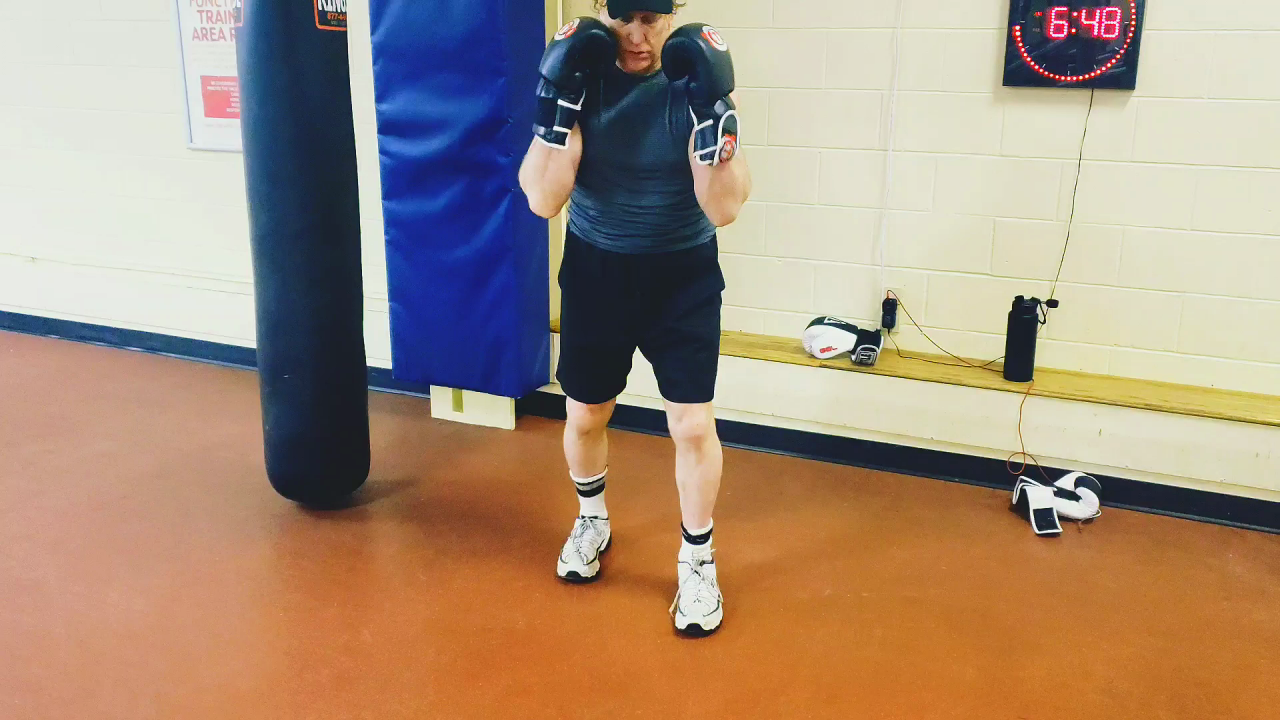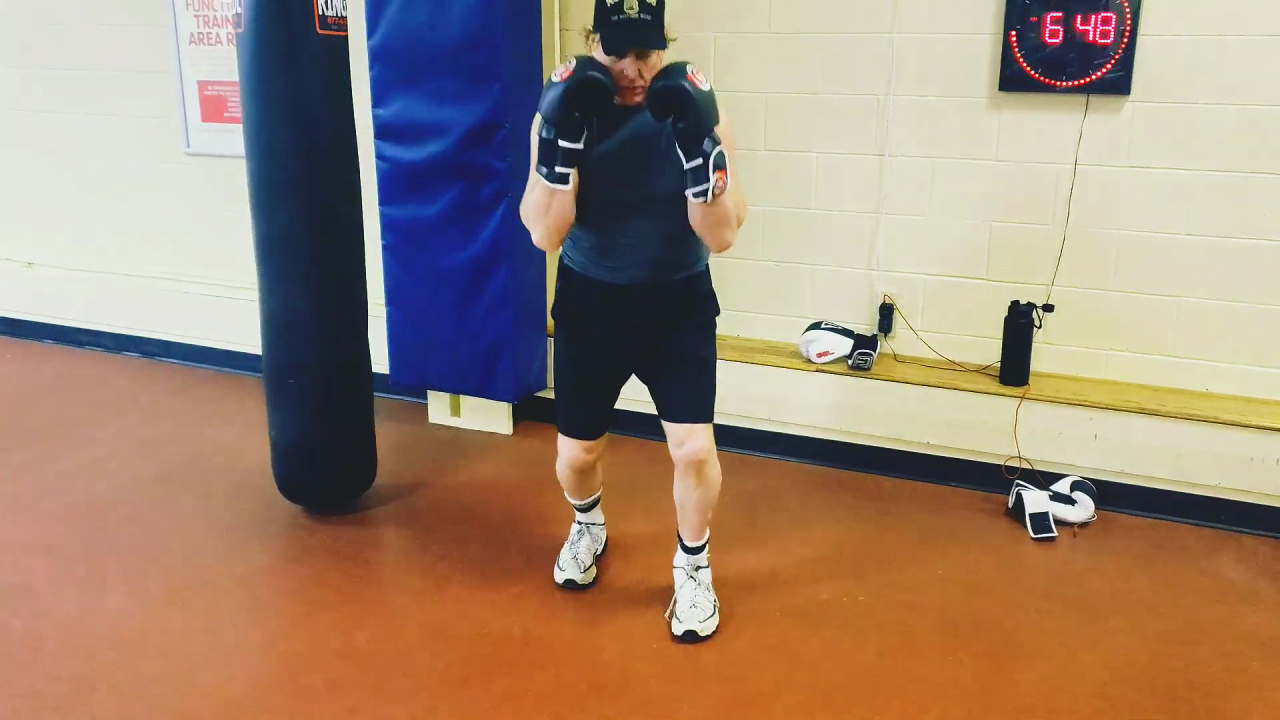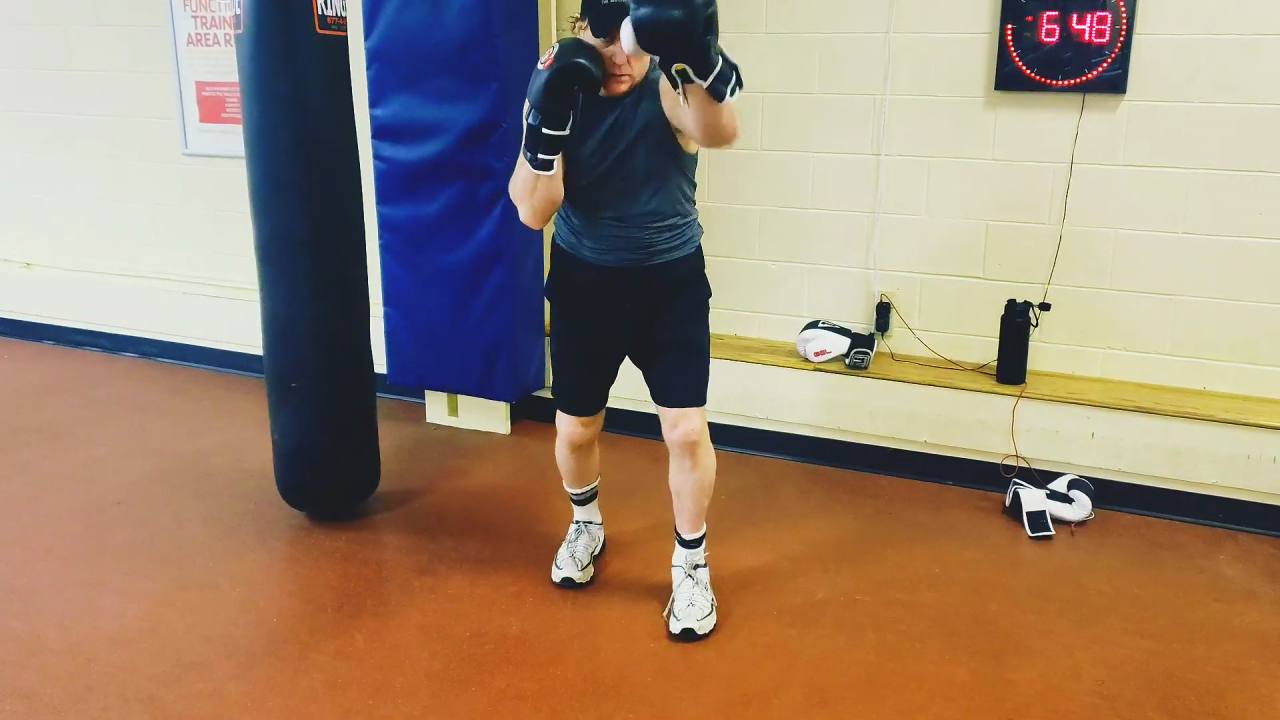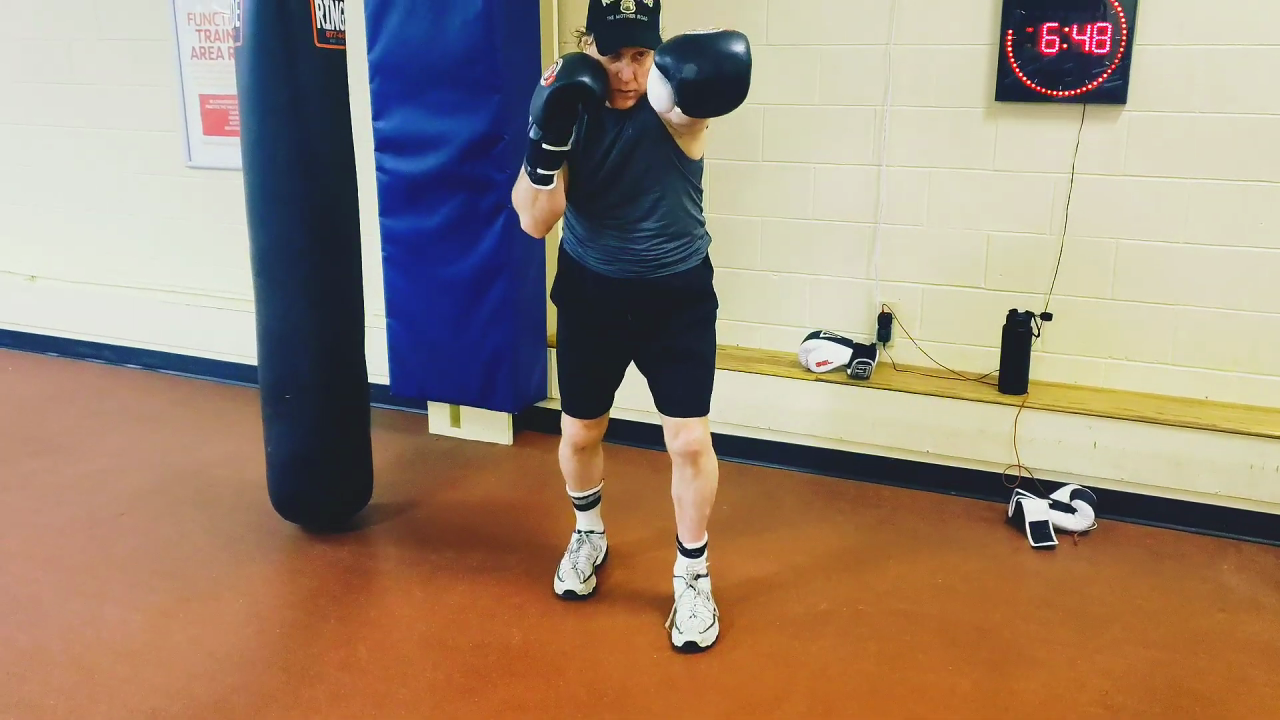
dt=0.7s
person 1, frame 1
left shoulder: (699, 82)
right shoulder: (578, 80)
left elbow: (724, 208)
right elbow: (542, 200)
left wrist: (713, 107)
right wrist: (558, 97)
left hip: (683, 276)
right hip: (596, 270)
left knee: (693, 424)
right knee: (585, 415)
left ankle: (697, 561)
right ankle: (592, 520)
person 1, frame 2
left shoulder: (697, 114)
right shoulder: (563, 112)
left elbow: (721, 237)
right elbow: (545, 235)
left wrist: (699, 142)
right wrist: (560, 136)
left hip: (679, 303)
right hip: (590, 302)
left knee: (694, 450)
right knee: (577, 453)
left ankle: (692, 568)
right ankle: (588, 527)
person 1, frame 3
left shoulder: (671, 89)
right shoulder: (561, 94)
left elbow: (720, 131)
right elbow: (532, 212)
left wrist: (699, 53)
right wrist: (546, 120)
left hip: (670, 284)
right hip: (584, 283)
left knee: (687, 431)
right knee: (575, 428)
left ankle: (690, 565)
right ankle: (586, 524)
person 1, frame 4
left shoulder: (669, 103)
right shoulder: (569, 104)
left elbow: (692, 96)
right elbow: (534, 221)
left wrist: (696, 76)
right wrist: (548, 134)
left hip: (677, 293)
right hip: (590, 292)
left knee: (689, 442)
right knee: (579, 432)
left ankle: (693, 575)
right ankle: (589, 534)
